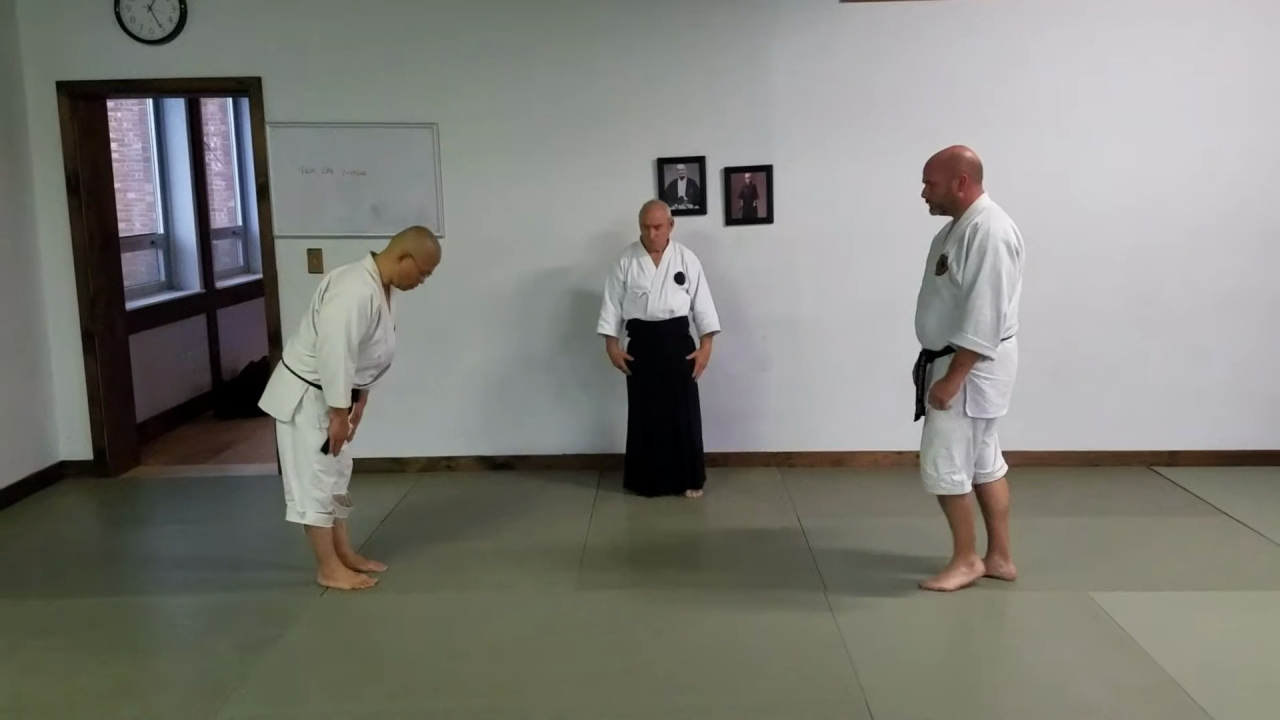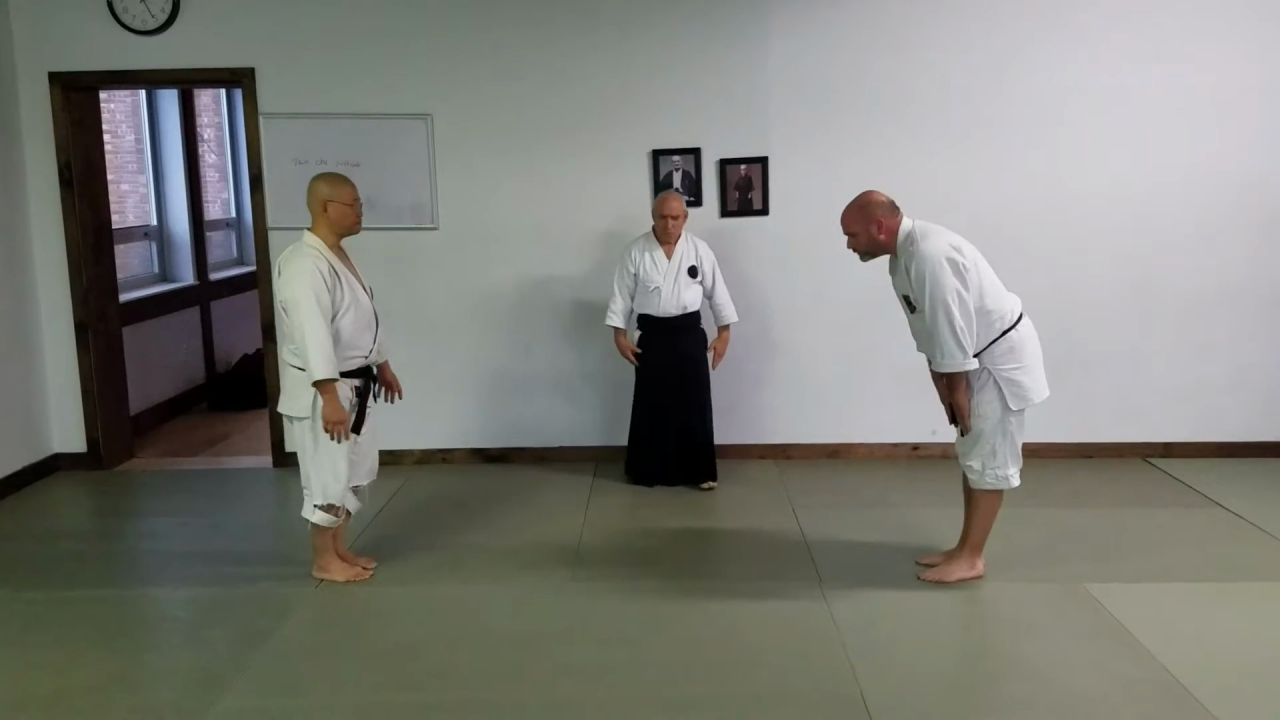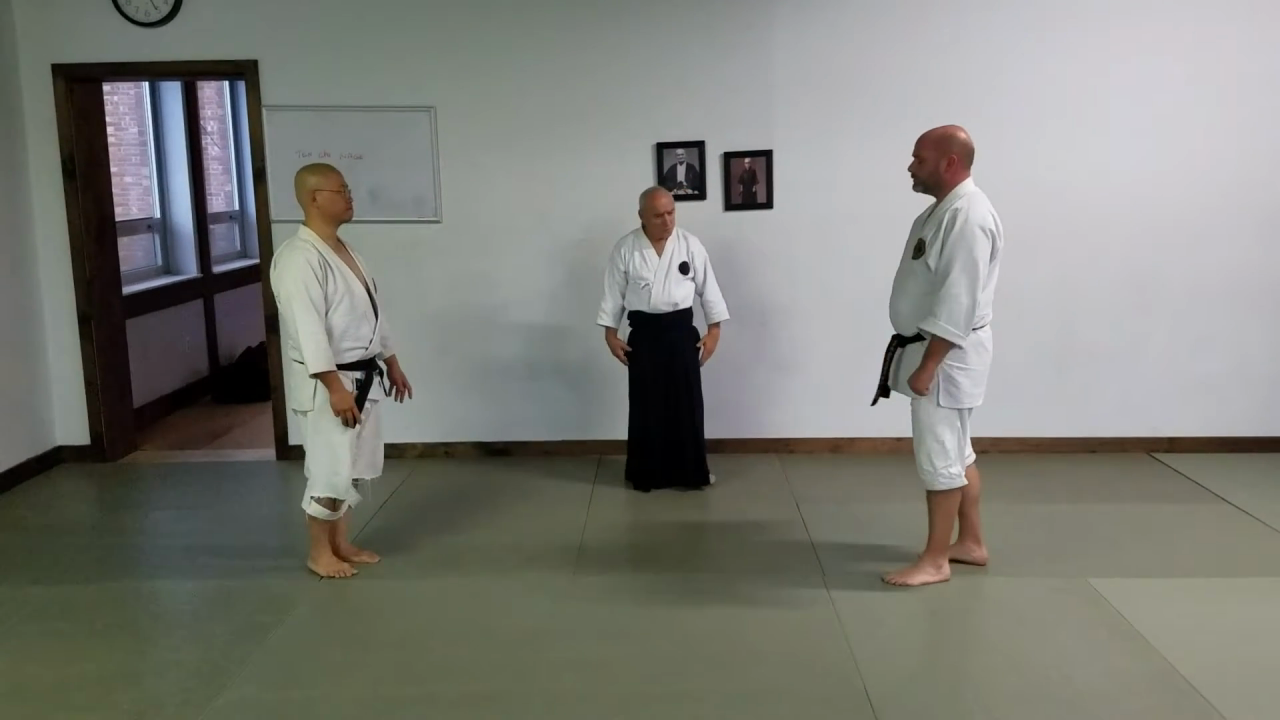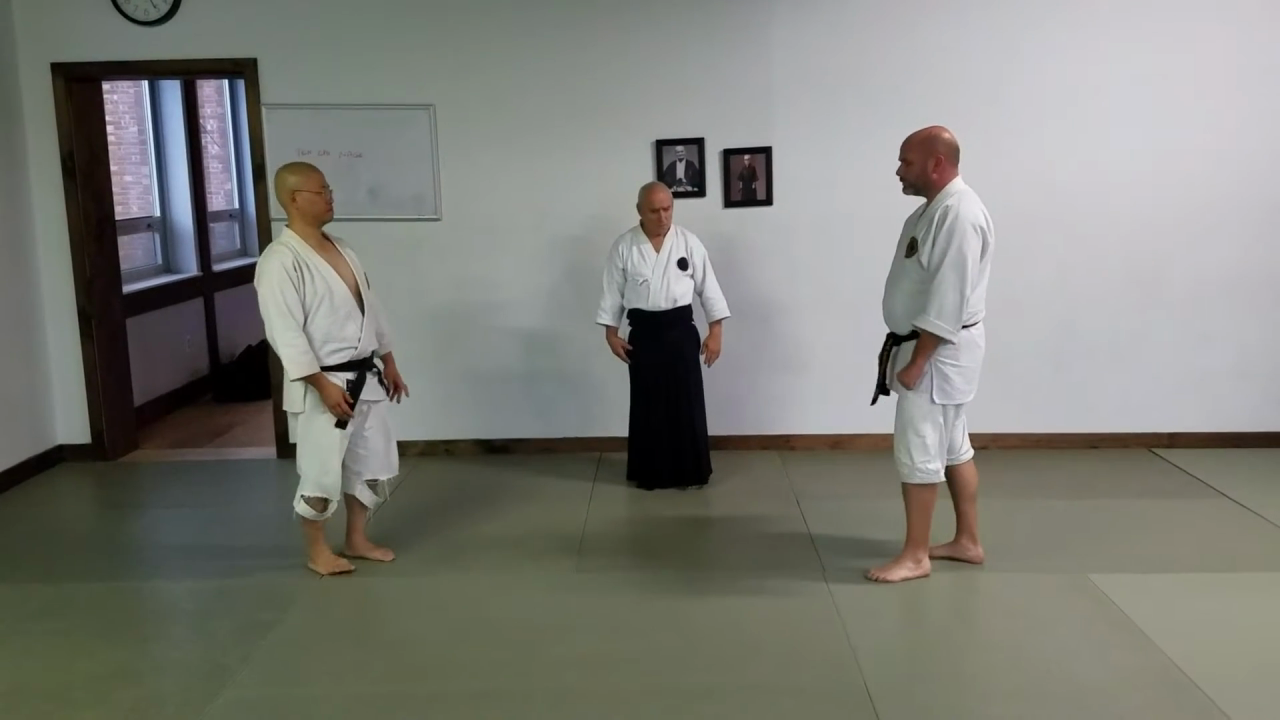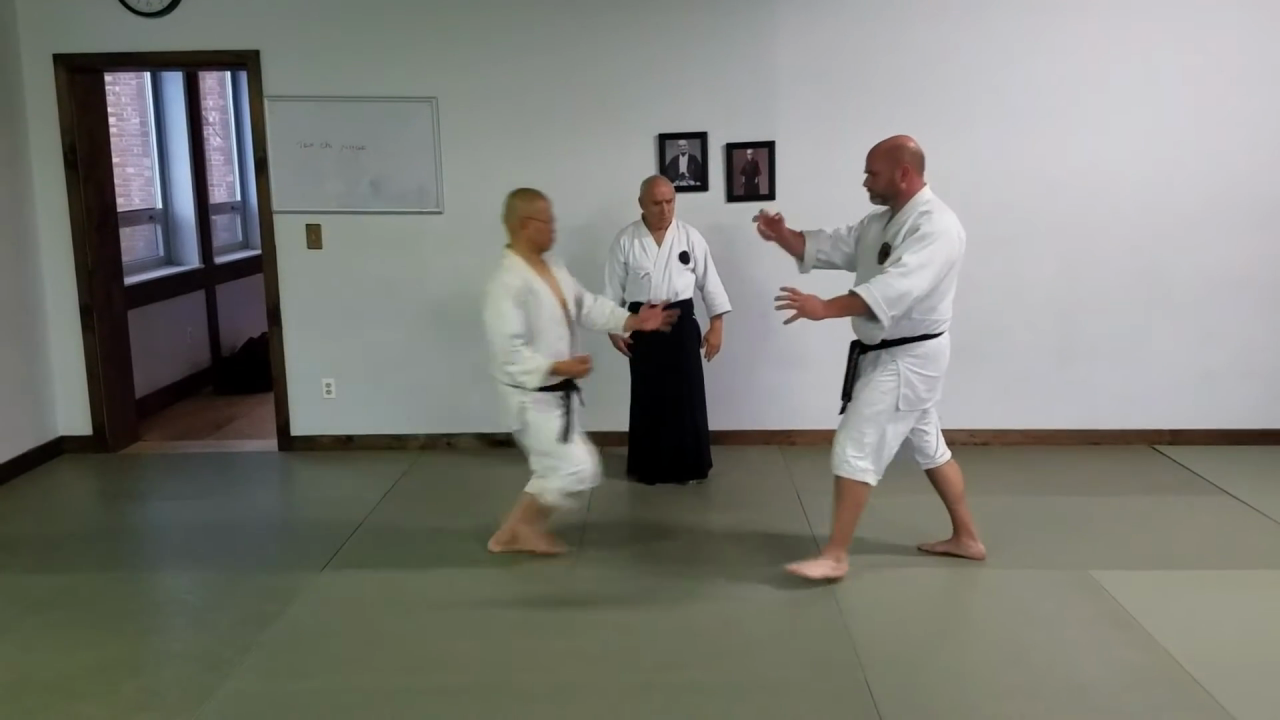
dt=1s
person 1, frame 1
left shoulder: (988, 230)
right shoulder: (962, 226)
left elbow: (984, 317)
left wrist: (953, 377)
right wrist: (937, 366)
left hip: (971, 367)
right hip: (953, 362)
left knee: (942, 463)
right knee: (983, 462)
left ankle: (966, 560)
right ankle: (999, 558)
person 1, frame 2
left shoulder: (927, 254)
right shoulder: (905, 251)
left elbow: (951, 328)
right elbow: (932, 329)
left wrist: (958, 390)
right wrist: (944, 386)
left hip: (1001, 356)
right hip: (981, 357)
left knee: (989, 458)
right knee: (974, 454)
left ankle: (971, 557)
right ankle: (965, 547)
person 1, frame 3
left shoulder: (968, 216)
right shoulder: (943, 209)
left elbow: (958, 303)
left wrist: (928, 364)
right wrist: (909, 349)
left hip: (947, 354)
right hip: (929, 348)
left knee: (938, 457)
right knee: (955, 451)
left ankle: (934, 560)
right ankle: (971, 542)
person 1, frame 4
left shoulder: (959, 215)
right shoulder: (933, 209)
left elbow: (948, 302)
left wrist: (917, 361)
right wrist: (896, 347)
left hip: (938, 352)
right hip: (923, 346)
left knee: (918, 452)
right knee: (951, 446)
left ankle: (915, 554)
right ankle: (967, 541)
person 1, frame 5
left shoulder: (936, 225)
right shoulder: (882, 220)
left elbow: (897, 286)
right elbow: (832, 246)
left wrist: (827, 308)
right wrist: (783, 236)
left hip: (906, 359)
right hip: (888, 355)
left knee: (855, 449)
right knee: (929, 447)
left ankle: (835, 554)
right ankle: (966, 537)
person 2, frame 1
left shoulder: (380, 287)
right shoulder: (354, 290)
left elbow: (368, 355)
right elbow: (335, 357)
left wrist: (357, 403)
right wrist: (338, 415)
left hip: (329, 394)
right hip: (305, 395)
left knee: (335, 475)
right knee: (313, 480)
left ankle: (345, 555)
right ankle: (329, 568)
person 2, frame 2
left shoulder: (337, 255)
right shoulder: (304, 264)
left elbow: (362, 319)
right elbow: (312, 335)
left wrist: (382, 365)
right wrist: (330, 398)
left hip: (352, 383)
right hip: (321, 390)
left knee: (355, 470)
right knee: (327, 475)
left ankle: (338, 548)
right ankle: (323, 560)
person 2, frame 3
left shoulder: (342, 249)
right shoulder: (299, 258)
left elbow: (369, 312)
right elbow: (308, 329)
left wrist: (391, 362)
right wrist: (335, 387)
left hip: (360, 377)
right hip: (325, 383)
left knee: (354, 466)
right knee: (329, 469)
left ankle: (340, 542)
right ankle: (319, 552)
person 2, frame 4
left shoulder: (340, 248)
right shoulder: (280, 260)
left elbow: (370, 309)
right elbow: (285, 334)
left wrist: (388, 363)
right wrist: (323, 385)
left hip: (364, 377)
right hip: (321, 385)
left knee: (373, 463)
right knee: (322, 471)
left ankle: (357, 539)
right ankle: (318, 551)
person 2, frame 5
left shoulder: (552, 269)
right shoulder: (508, 283)
left elbow: (586, 306)
right elbow: (508, 353)
left wrist: (635, 322)
right wrist: (560, 368)
left hip: (556, 394)
right hip: (534, 398)
left knee: (553, 471)
right knee: (577, 469)
left ankle: (511, 534)
right ankle: (522, 526)
person 3, frame 1
left shoulder: (686, 258)
right shoulder: (626, 260)
left elbow: (701, 302)
right elbow: (613, 303)
left wrist: (706, 345)
right wrist: (612, 345)
left hip: (678, 341)
right hip: (641, 344)
left knee: (683, 412)
right knee: (644, 414)
left ankle: (688, 479)
right ankle: (646, 480)
person 3, frame 2
left shoulder: (698, 249)
right shoulder: (636, 251)
left elbow: (716, 292)
right elbow: (622, 294)
left wrist: (724, 333)
right wrist: (620, 335)
left hip: (689, 334)
right hip: (652, 336)
left knee: (695, 404)
right knee: (651, 406)
left ankle: (700, 471)
right ankle: (648, 470)
person 3, frame 3
left shoulder: (690, 245)
right shoulder: (625, 248)
left elbow: (708, 288)
right elbow: (614, 293)
left wrist: (713, 330)
right wrist: (611, 333)
left hip: (681, 332)
right hip: (643, 335)
left knee: (687, 403)
right knee: (646, 407)
left ankle: (691, 471)
right ankle: (648, 473)
person 3, frame 4
left shoulder: (688, 242)
right shoulder: (623, 246)
left elbow: (708, 287)
right elbow: (612, 292)
left wrist: (715, 331)
right wrist: (611, 333)
left hip: (680, 331)
right hip: (643, 334)
left knee: (687, 403)
right knee: (647, 405)
left ankle: (689, 471)
right ankle: (649, 472)
person 3, frame 5
left shoulder: (690, 236)
right shoulder: (625, 240)
left elbow: (709, 280)
right elbow: (613, 286)
left wrist: (716, 325)
left hip: (681, 324)
right hip: (643, 328)
left knee: (687, 396)
right knee: (647, 399)
left ankle: (690, 466)
right ankle: (648, 467)
